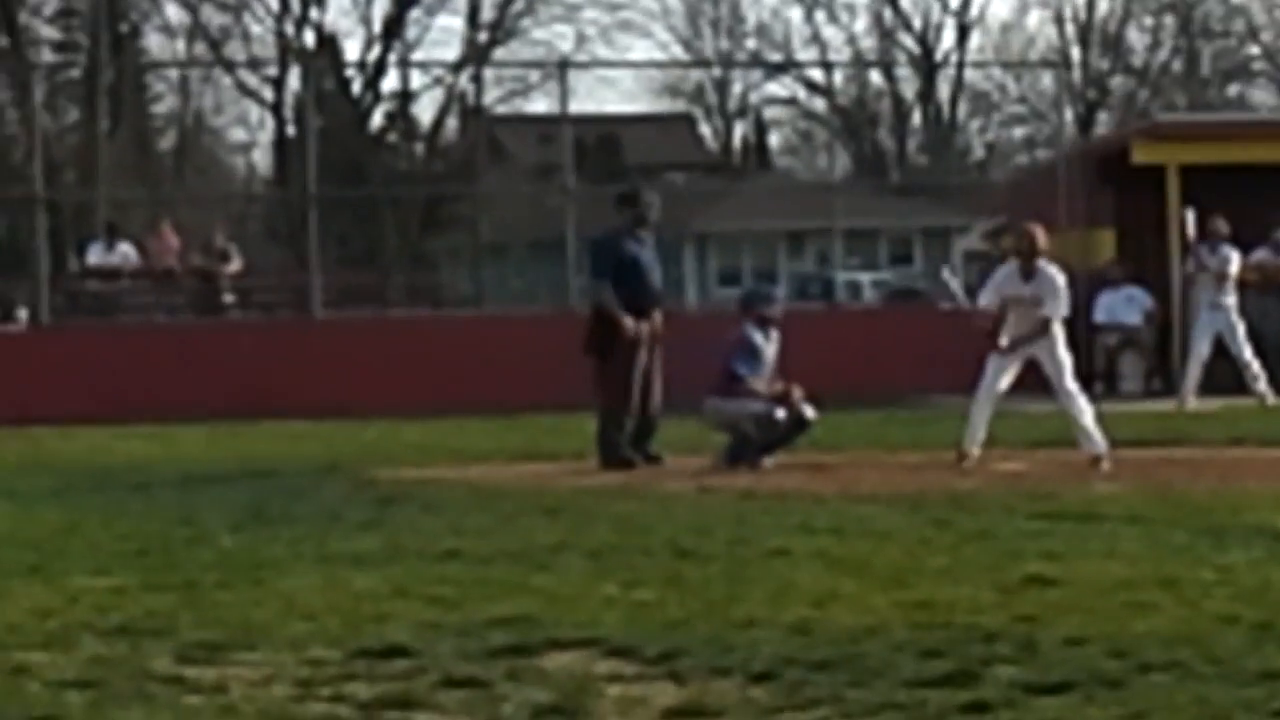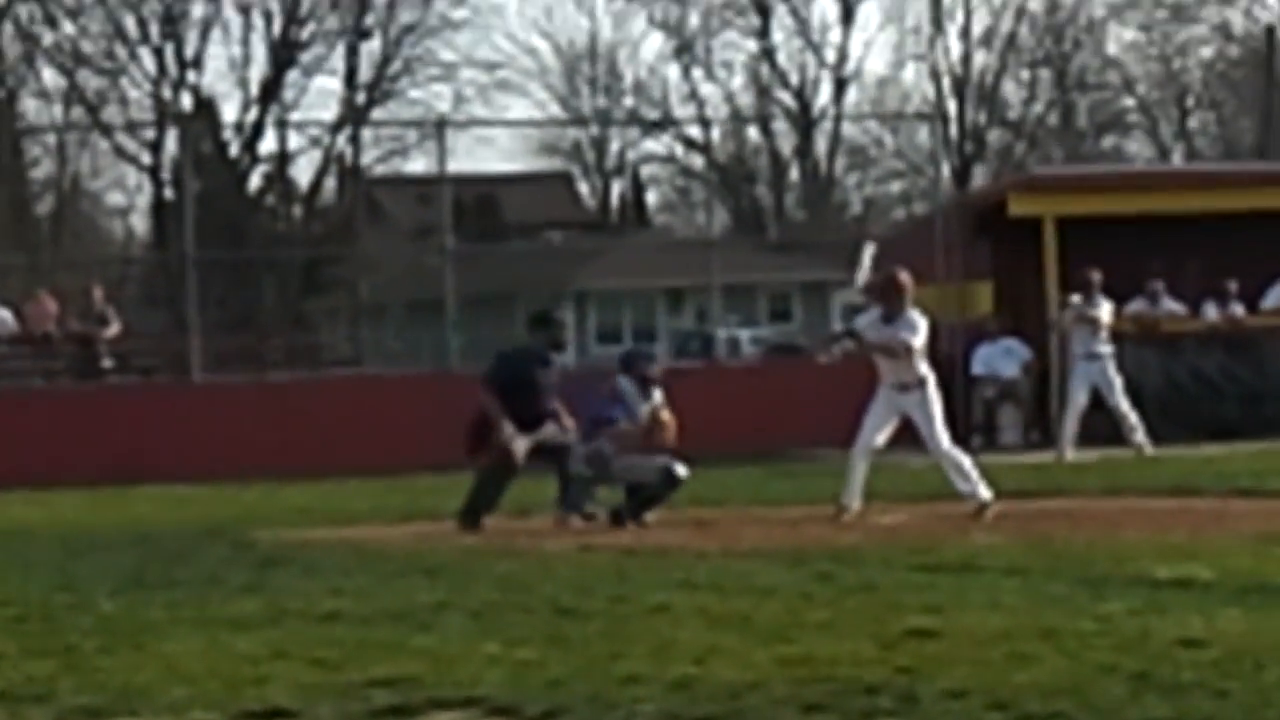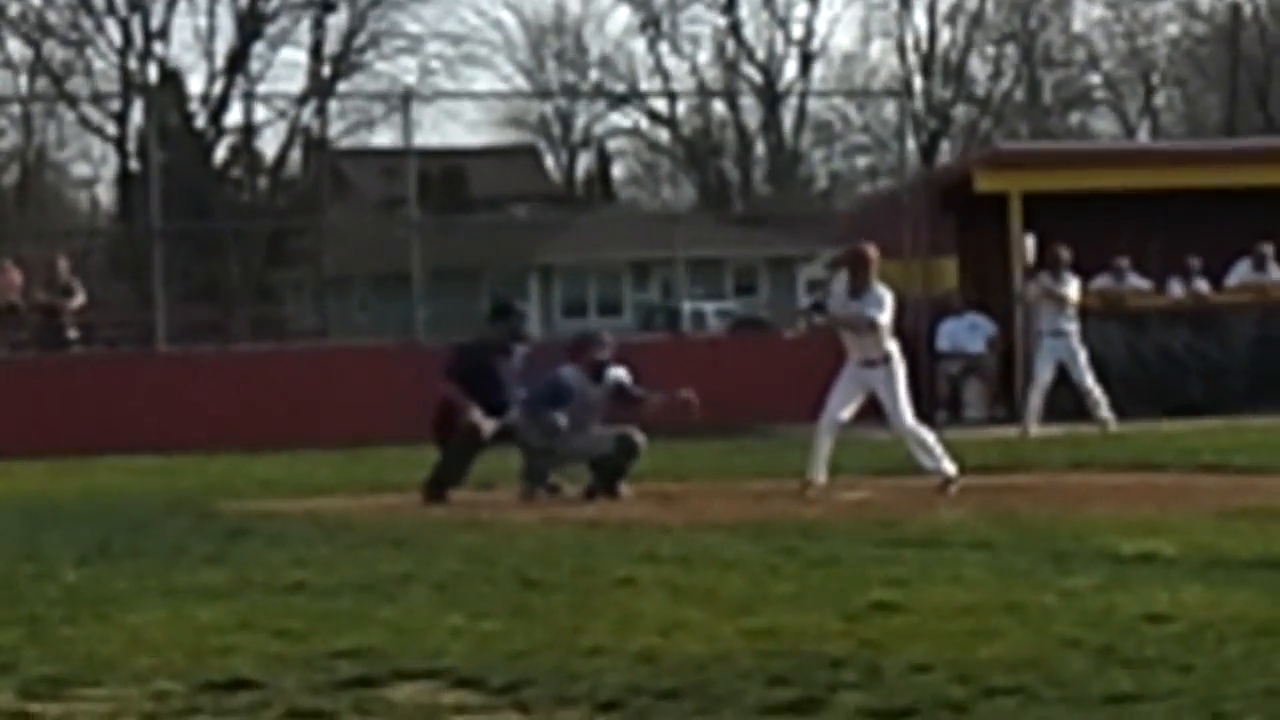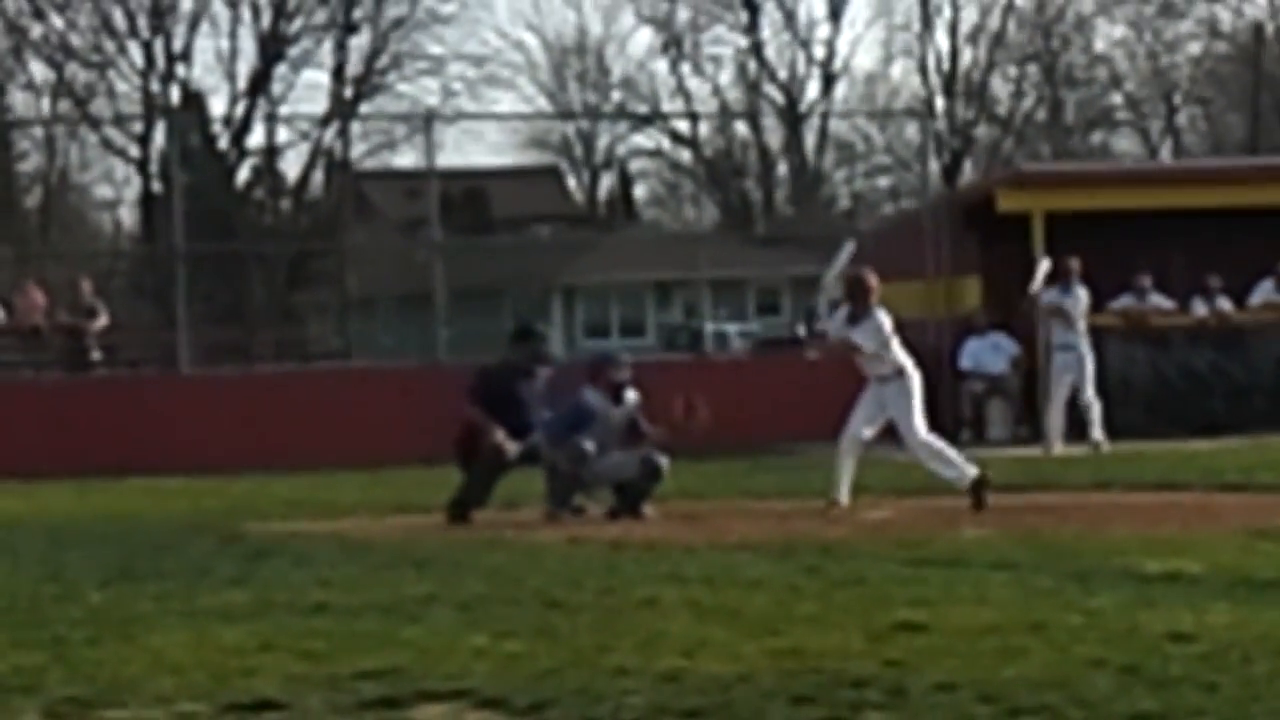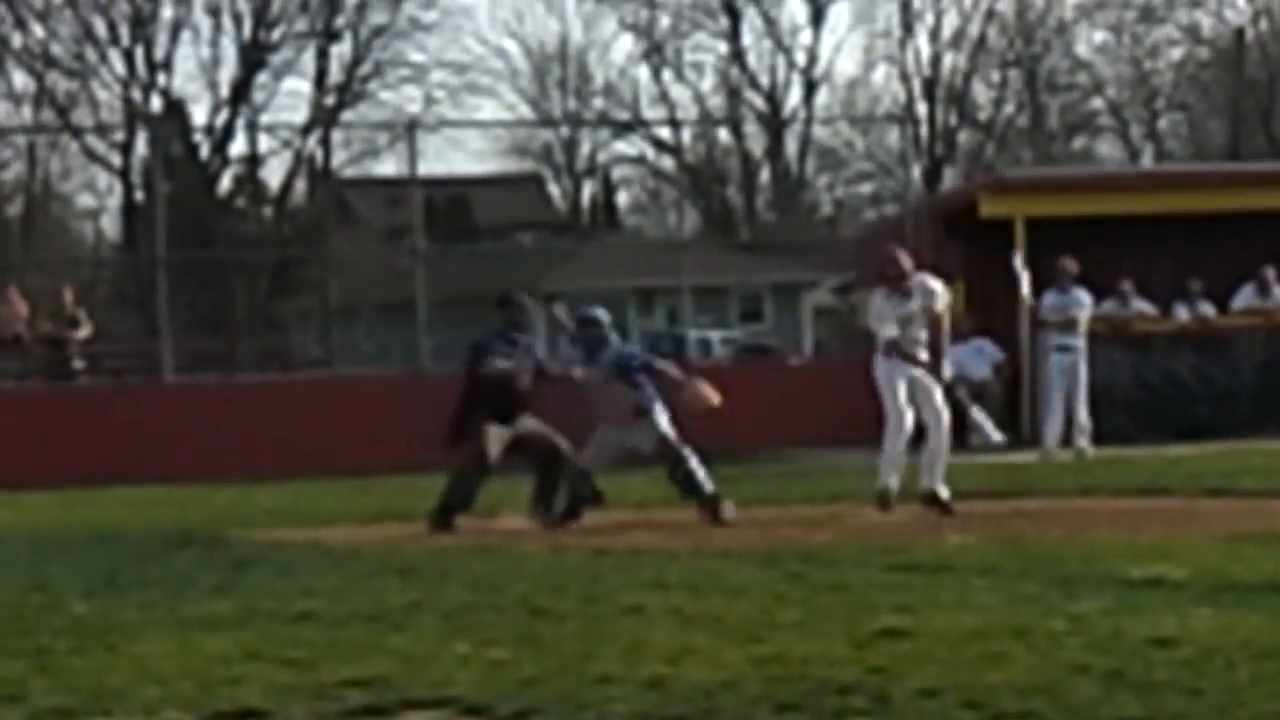
dt=1s
person 1, frame 1
left shoulder: (1053, 278)
right shoulder: (1003, 274)
left elbow: (1047, 325)
right elbow: (984, 309)
left wrist: (1015, 346)
right wrist: (997, 337)
left hip: (1047, 337)
right hip: (1010, 335)
left knee: (1069, 392)
right knee: (987, 391)
left ankle: (1098, 450)
right ankle: (969, 448)
person 1, frame 2
left shoulder: (915, 322)
right shoulder: (872, 317)
left elbow: (900, 352)
right elbow: (848, 335)
left wrist: (863, 342)
left hip: (919, 390)
right hip: (890, 391)
left knee: (940, 446)
right knee: (863, 445)
left ankle: (982, 496)
right ankle: (850, 502)
person 1, frame 3
left shoulder: (882, 297)
right shoulder: (841, 290)
left elbow: (862, 327)
left wrist: (828, 315)
left hip: (885, 366)
right hip: (856, 366)
left knee: (904, 423)
right knee: (828, 420)
left ankle: (947, 471)
right ankle: (815, 476)
person 1, frame 4
left shoulder: (878, 321)
right shoulder: (845, 313)
left elbow: (848, 347)
right elbow: (828, 336)
left hip: (901, 380)
right hip: (878, 385)
left knee: (915, 436)
right knee: (850, 438)
left ankle: (971, 478)
right ankle: (840, 497)
person 1, frame 5
left shoulder: (924, 284)
right shoulder: (879, 302)
left elbow: (940, 314)
right elbow: (894, 345)
left wrist: (938, 355)
right wrist: (931, 367)
left hip: (923, 361)
right hip: (891, 363)
left knee: (940, 420)
right knee: (900, 422)
left ankle: (932, 489)
right ankle: (886, 487)
person 2, frame 1
left shoulder: (647, 241)
right shoulder: (610, 244)
right elbow: (601, 287)
left wrist: (655, 313)
right wrist: (622, 317)
left hip: (647, 325)
right hip: (620, 326)
left knee: (650, 390)
right knee: (620, 391)
left ankle: (639, 446)
right ankle: (613, 451)
person 2, frame 2
left shoulder: (549, 361)
right shoulder: (511, 359)
right elbow: (487, 393)
left wrist: (562, 416)
right wrist: (504, 422)
left hip: (540, 426)
right hip: (512, 429)
left knee: (571, 448)
right knee: (509, 457)
left ankle: (573, 509)
right ankle: (471, 514)
person 2, frame 3
left shoulder: (514, 353)
right shoulder: (471, 351)
left elbow: (513, 391)
right elbow: (449, 387)
right wrist: (473, 412)
left hip: (500, 417)
right hip: (460, 419)
right knee: (473, 431)
right ankle: (434, 487)
person 2, frame 4
left shoulder: (539, 375)
right shoulder: (492, 374)
left elbow: (538, 413)
right elbow: (472, 410)
right wrist: (495, 433)
left hip: (526, 439)
right hip: (489, 441)
right knee: (497, 453)
right ankle: (459, 507)
person 2, frame 5
left shoulder: (526, 344)
right shoulder: (488, 344)
left elbow: (544, 373)
right elbow: (488, 370)
right wrist: (517, 368)
left hip: (518, 418)
right hip: (484, 419)
left knee: (559, 450)
right knee: (482, 455)
left ankle: (544, 509)
right ankle: (444, 513)
person 3, frame 1
left shoulder: (1231, 254)
right shoulder: (1197, 253)
left elbow: (1226, 277)
right elbow: (1190, 282)
left wrist: (1205, 265)
right wrist: (1197, 266)
left hip: (1227, 311)
right hip: (1204, 311)
left knee: (1243, 353)
right knee: (1196, 355)
left ankle: (1263, 392)
right ankle: (1186, 396)
person 3, frame 2
left shoulder: (1105, 304)
right shoulder: (1075, 305)
left elbow: (1098, 322)
right elbow: (1064, 327)
left wrist: (1077, 311)
left hip: (1103, 361)
right hip: (1081, 363)
left knee: (1120, 404)
right knee: (1073, 406)
left ankle: (1141, 443)
right ankle: (1065, 448)
person 3, frame 3
left shoulder: (1073, 281)
right shoulder: (1040, 280)
left elbow: (1067, 300)
right elbow: (1030, 301)
left wrist: (1045, 288)
left hip: (1069, 338)
right hip: (1047, 338)
left knee: (1085, 380)
right knee: (1039, 381)
left ankle: (1106, 418)
right ankle: (1029, 423)
person 3, frame 4
left shoulder: (1081, 294)
right shoulder: (1050, 294)
left elbow: (1068, 315)
right elbow: (1045, 317)
left wrist: (1049, 310)
left hip: (1079, 350)
right hip: (1059, 351)
left knee: (1087, 395)
right knee: (1056, 397)
left ankle: (1096, 437)
right ankle: (1052, 442)
person 3, frame 5
left shoulder: (1082, 297)
right shoulder: (1048, 297)
left elbow: (1074, 324)
right elbow: (1043, 324)
left wrist: (1050, 324)
left hip: (1075, 354)
right hip: (1054, 354)
left knee: (1078, 401)
right knee: (1053, 401)
left ankle: (1082, 444)
right ankle: (1049, 445)
person 4, frame 1
left shoulder: (772, 336)
right shoulder: (745, 341)
left elbow: (771, 380)
right elbow: (743, 387)
left wrist: (788, 391)
right wrist: (779, 396)
left hip: (753, 403)
right hip: (723, 406)
left knee: (805, 416)
right knee: (774, 416)
left ankle: (752, 453)
right ankle: (733, 455)
person 4, frame 2
left shoulder: (654, 399)
right shoulder: (618, 395)
left elbow: (665, 443)
right elbow: (612, 434)
left hip: (626, 461)
right hip: (594, 457)
left knee: (676, 473)
right knee: (601, 451)
left ankle: (628, 511)
person 4, frame 3
left shoulder: (612, 376)
right shoulder: (565, 379)
left elbow: (642, 400)
left wrist: (674, 398)
left hip: (581, 440)
right hip: (551, 444)
left knee: (631, 439)
person 4, frame 4
left shoulder: (629, 398)
right shoulder: (587, 403)
left elbow: (639, 439)
left hip: (604, 465)
right hip: (575, 470)
left knee: (656, 463)
left ankle: (627, 504)
person 4, frame 5
left shoulder: (620, 355)
right shoulder: (585, 359)
left elbow: (655, 365)
left wrist: (687, 381)
left hip: (644, 419)
right hip: (611, 426)
left knee: (674, 453)
right knee: (581, 470)
left ankle: (711, 503)
right ankle: (570, 513)
